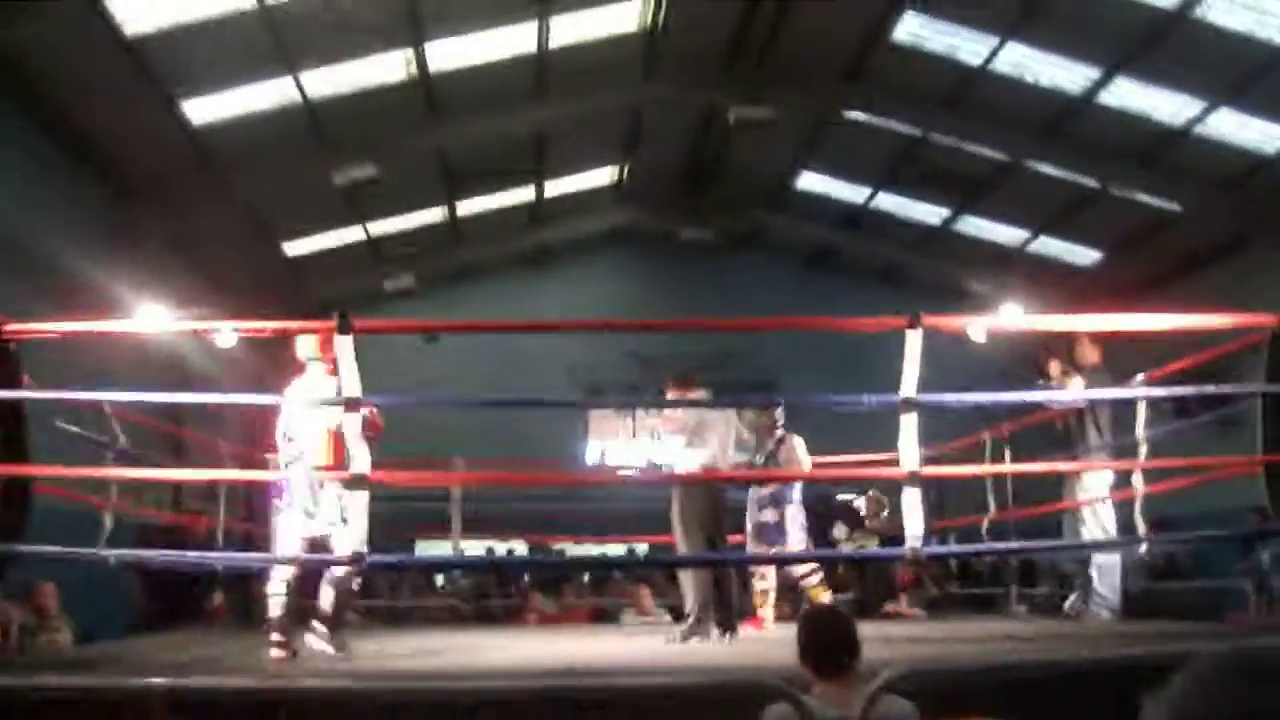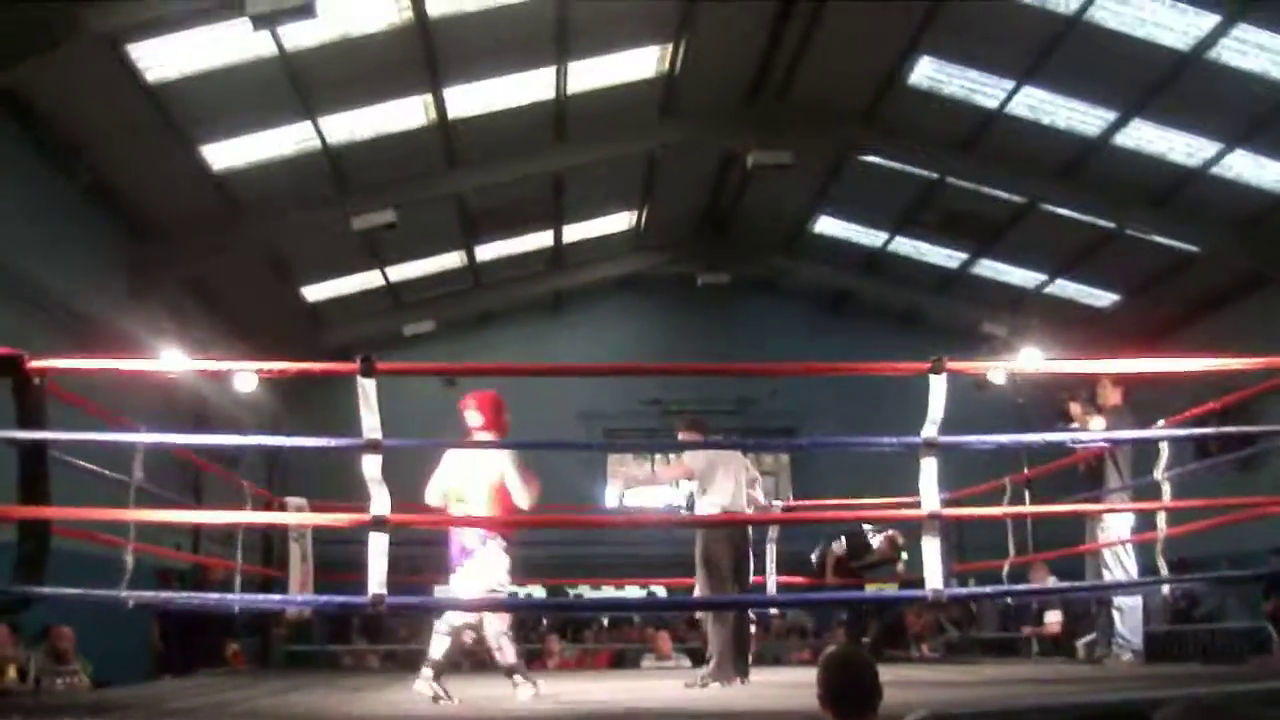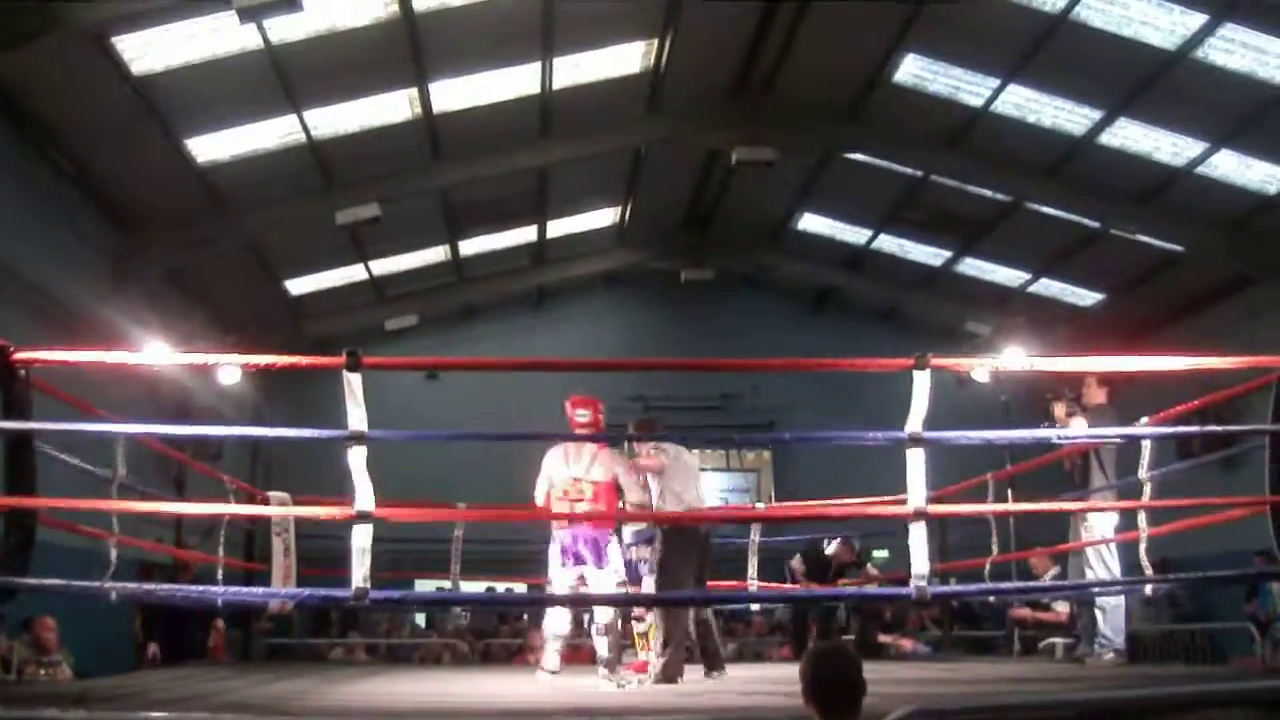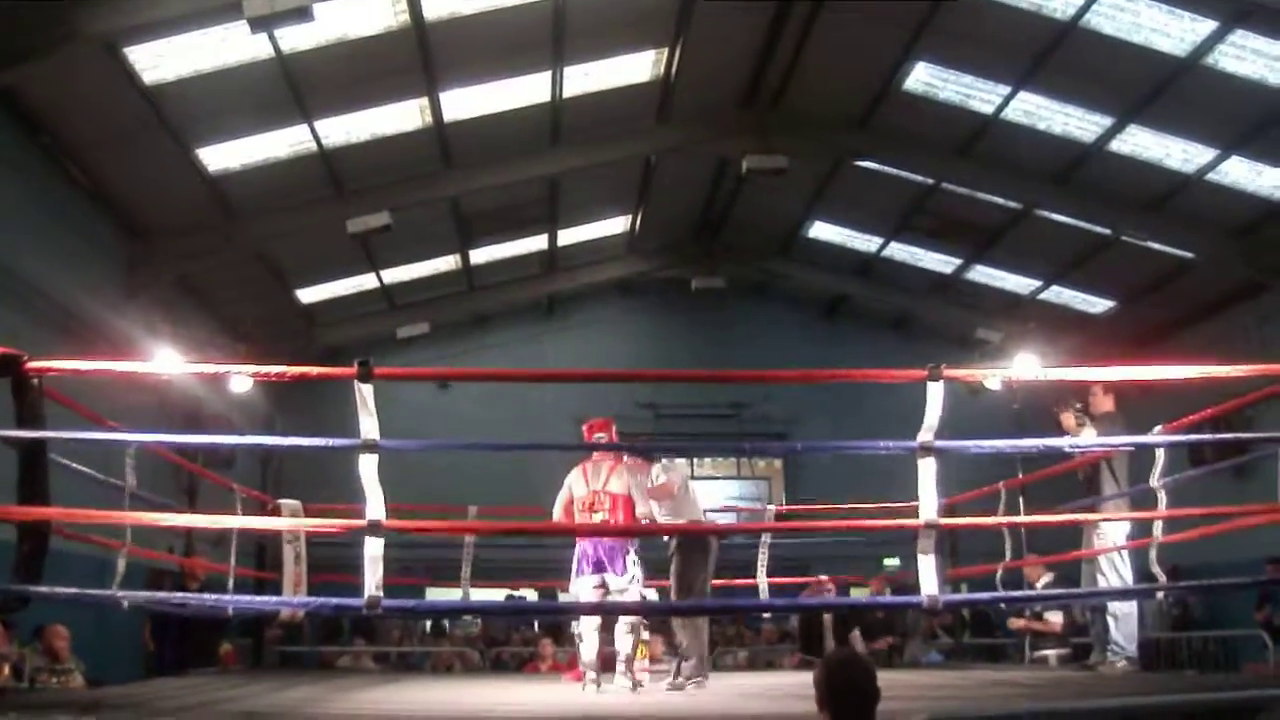
dt=0.7s
person 1, frame 1
left shoulder: (295, 388)
right shoulder: (326, 383)
right elbow: (335, 420)
right wrist: (366, 418)
left hip: (292, 477)
right hip: (318, 479)
left knee: (287, 562)
right knee: (345, 554)
left ankle: (277, 636)
right ankle: (323, 626)
person 1, frame 2
left shoulder: (455, 454)
right shoulder: (502, 454)
left elbow: (432, 497)
right elbow: (523, 501)
right wrist: (532, 485)
left hip: (460, 536)
right hip: (486, 538)
left knee: (495, 610)
right knee: (466, 610)
left ankle: (517, 675)
right ankle: (431, 672)
person 1, frame 3
left shoulder: (554, 454)
right shoulder: (610, 455)
left elbow: (541, 500)
right elbow: (639, 498)
right wrist: (622, 498)
left hip: (564, 535)
right hip: (598, 535)
left knee: (562, 599)
right knee: (604, 605)
left ankle: (551, 651)
right ankle: (607, 670)
person 1, frame 4
left shoulder: (575, 474)
right shoulder: (626, 470)
left elbow: (558, 516)
right elbow: (644, 511)
left hip: (586, 546)
right hip: (617, 545)
left knee: (589, 614)
left ankle: (590, 675)
right ankle: (624, 669)
person 2, frame 1
left shoulder: (1098, 374)
right shoulder: (1082, 378)
left elbow: (1073, 388)
right elbow: (1068, 412)
left wrist: (1058, 377)
right wrist: (1061, 380)
left hip: (1093, 463)
right hip: (1080, 463)
left knee: (1098, 535)
right knee: (1079, 537)
left ankle: (1105, 604)
right ankle: (1083, 599)
person 2, frame 2
left shoulder: (1120, 415)
right shoulder: (1104, 420)
left elbow: (1094, 425)
right elbow: (1088, 462)
left wrist: (1079, 416)
right wrist: (1082, 420)
left hip: (1114, 506)
right hip: (1100, 506)
left knee: (1120, 579)
right knee: (1100, 581)
left ankle: (1129, 647)
right ankle: (1106, 644)
person 2, frame 3
left shoulder: (1104, 413)
right shoulder: (1089, 419)
left elbow: (1075, 425)
right elbow: (1071, 463)
left wrist: (1060, 418)
right wrist: (1064, 423)
left hip: (1098, 506)
left knee: (1103, 579)
right knee: (1082, 580)
left ankle: (1111, 647)
right ankle: (1088, 644)
person 2, frame 4
left shoulder: (1112, 421)
right shoulder: (1099, 426)
left elbow: (1086, 437)
right elbow: (1085, 470)
left wrist: (1071, 426)
right wrist: (1075, 429)
left hip: (1109, 513)
right hip: (1097, 513)
left knee: (1115, 587)
right knee: (1094, 588)
left ankle: (1124, 654)
right ankle: (1101, 651)
person 3, frame 1
left shoulder: (692, 406)
right shoulder: (725, 410)
left elbow: (674, 425)
left hip: (693, 483)
right hip: (715, 483)
left knee: (693, 553)
right knee: (717, 552)
left ankle: (697, 623)
right ankle: (725, 623)
person 3, frame 2
left shoulder: (703, 453)
right shoulder: (736, 455)
left elbow: (675, 471)
right elbow: (755, 481)
left wrist: (640, 481)
right wrist: (759, 501)
left hip: (715, 526)
right hip: (739, 526)
left knee: (716, 596)
right knee: (736, 595)
left ankle: (719, 669)
right ankle: (739, 667)
person 3, frame 3
left shoulder: (656, 449)
right shoulder: (682, 453)
left elbow: (653, 463)
left hip: (677, 526)
right hip: (698, 524)
left knee: (670, 595)
right knee: (698, 594)
left ankle: (670, 667)
right ankle: (714, 662)
person 3, frame 4
left shoulder: (661, 469)
right shoulder: (654, 476)
left elbow: (668, 489)
left hip: (690, 538)
right hip: (687, 539)
left knee: (685, 603)
right knee: (689, 603)
left ankle: (695, 671)
right ankle: (685, 671)
